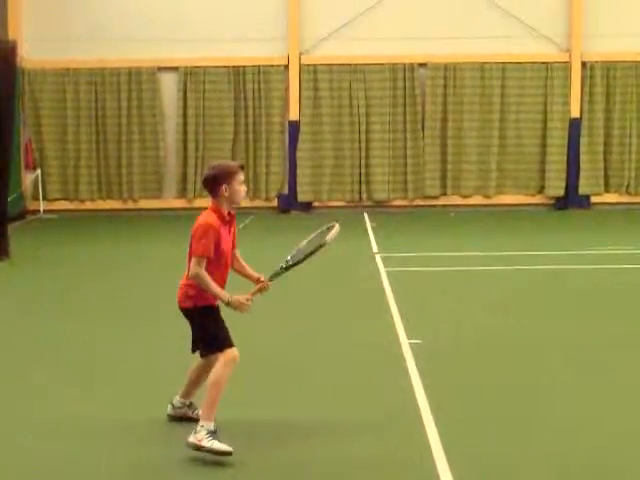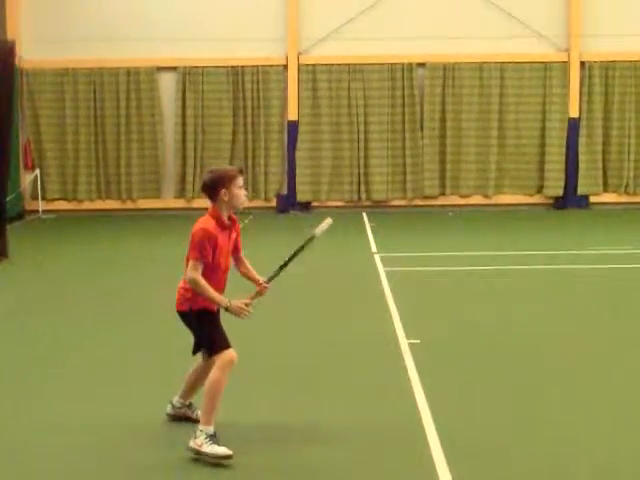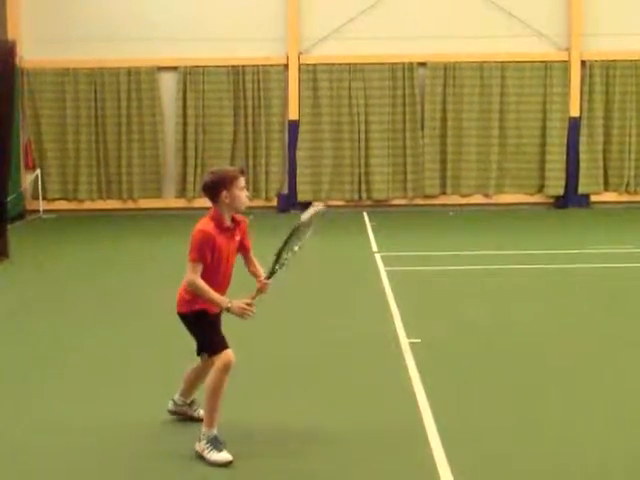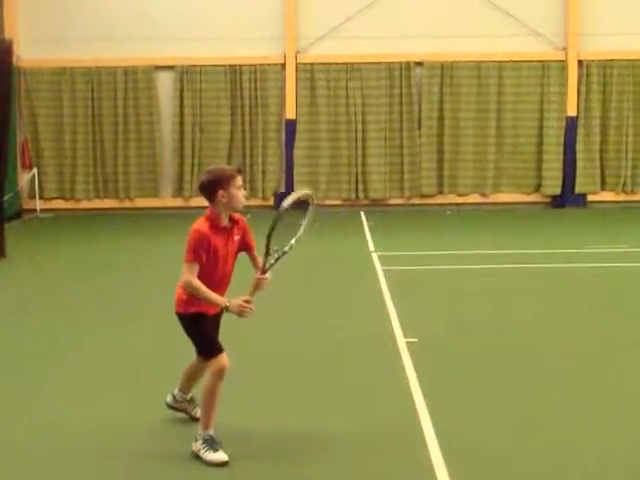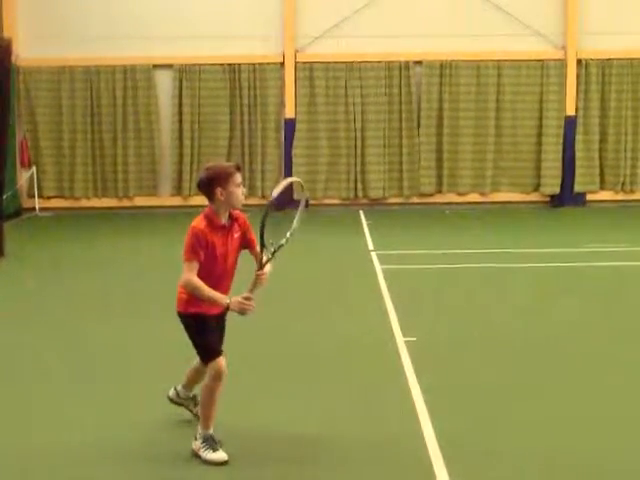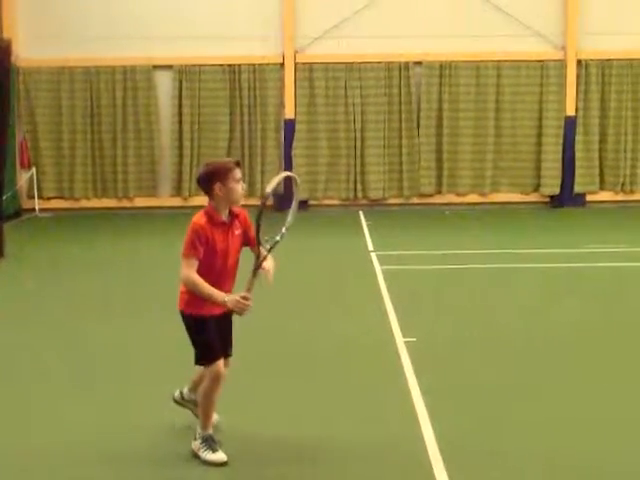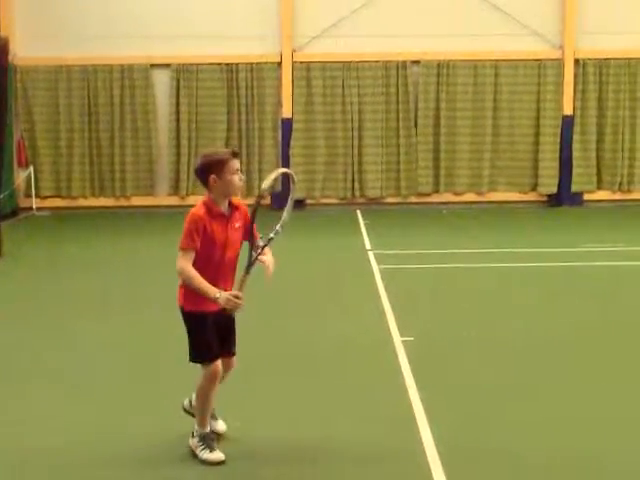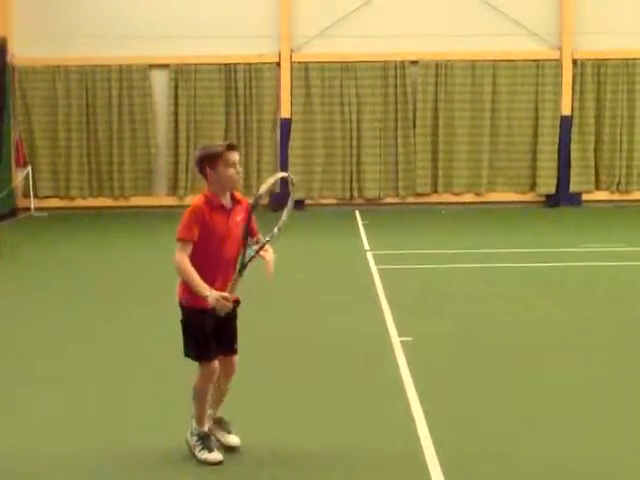
dt=0.2s
person 1, frame 1
left shoulder: (228, 219)
right shoulder: (208, 224)
left elbow: (233, 259)
right elbow: (196, 272)
left wrist: (255, 278)
right wrist: (228, 299)
left hip: (204, 299)
right hip: (197, 299)
left knee: (211, 356)
right knee: (228, 356)
left ankle: (180, 403)
right ankle: (203, 431)
person 1, frame 2
left shoulder: (232, 224)
right shoulder: (206, 230)
left elbow: (239, 260)
right elbow: (192, 277)
left wrist: (257, 281)
right wrist: (228, 304)
left hip: (207, 303)
right hip: (194, 303)
left knee: (212, 358)
right knee: (226, 358)
left ankle: (180, 404)
right ankle: (203, 435)
person 1, frame 3
left shoulder: (239, 224)
right shoulder: (205, 232)
left elbow: (249, 258)
right elbow: (192, 280)
left wrist: (261, 277)
right wrist: (229, 304)
left hip: (213, 304)
right hip: (194, 305)
left knee: (210, 358)
right knee: (225, 360)
left ankle: (181, 401)
right ankle: (207, 438)
person 1, frame 4
left shoulder: (238, 224)
right shoulder: (201, 232)
left elbow: (256, 256)
right elbow: (188, 280)
left wrist: (263, 273)
right wrist: (227, 303)
left hip: (215, 305)
right hip: (193, 306)
left knee: (206, 356)
right knee: (220, 364)
left ankle: (180, 397)
right ankle: (204, 438)
person 1, frame 5
left shoulder: (239, 221)
right shoulder: (199, 230)
left elbow: (260, 253)
right elbow: (188, 279)
left wrist: (264, 268)
right wrist: (228, 301)
left hip: (218, 305)
right hip: (195, 307)
left knee: (209, 359)
right knee: (218, 367)
left ankle: (183, 392)
right ankle: (203, 437)
person 1, frame 6
left shoulder: (240, 218)
right shoulder: (199, 226)
left elbow: (261, 250)
right elbow: (187, 275)
left wrist: (267, 263)
right wrist: (225, 298)
left hip: (222, 305)
right hip: (198, 308)
left knee: (222, 363)
right knee: (216, 369)
left ankle: (188, 395)
right ankle: (203, 437)
person 1, frame 7
left shoulder: (241, 211)
right shoulder: (198, 217)
left elbow: (259, 244)
right elbow: (183, 267)
left wrist: (267, 257)
right wrist: (216, 294)
left hip: (224, 302)
right hip: (197, 304)
left knee: (228, 362)
right knee: (213, 368)
left ankle: (196, 402)
right ankle: (200, 434)
person 1, frame 8
left shoulder: (242, 205)
right shoulder: (197, 209)
left elbow: (256, 238)
right elbow: (180, 258)
left wrist: (266, 252)
right wrist: (207, 294)
left hip: (226, 298)
right hip: (197, 302)
left knee: (229, 362)
right knee: (208, 367)
left ankle: (214, 417)
right ankle: (198, 432)
